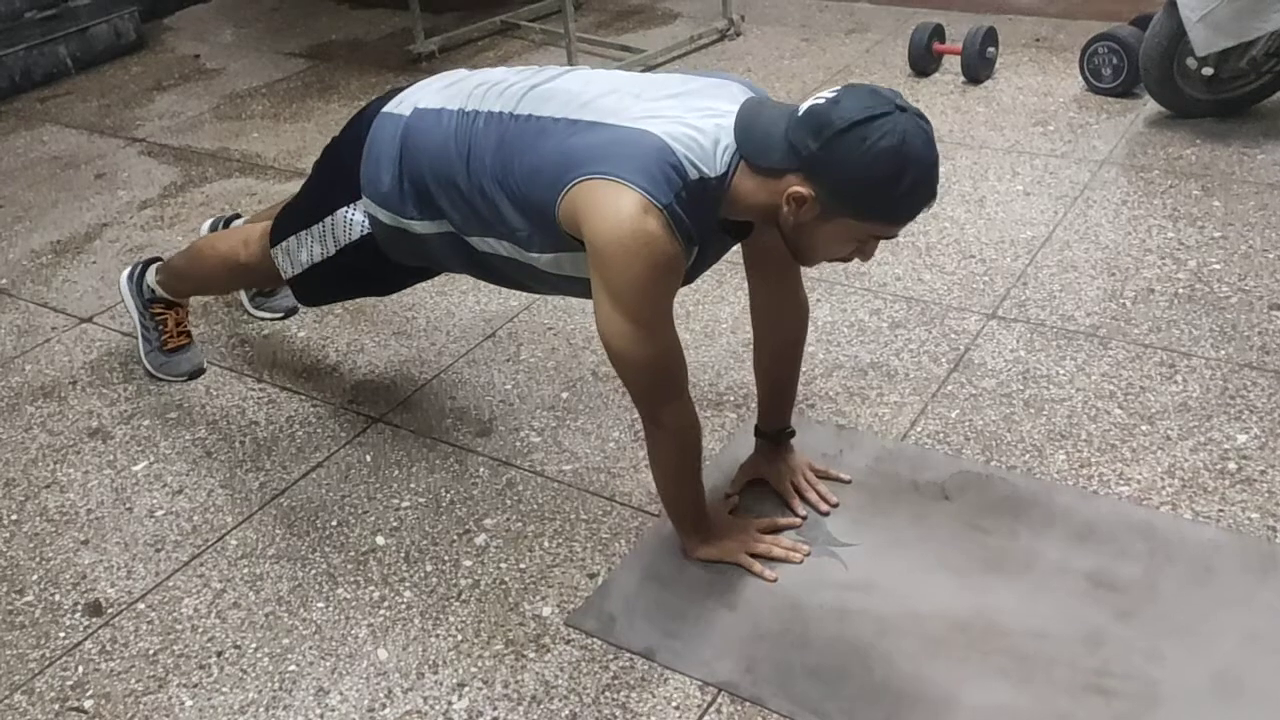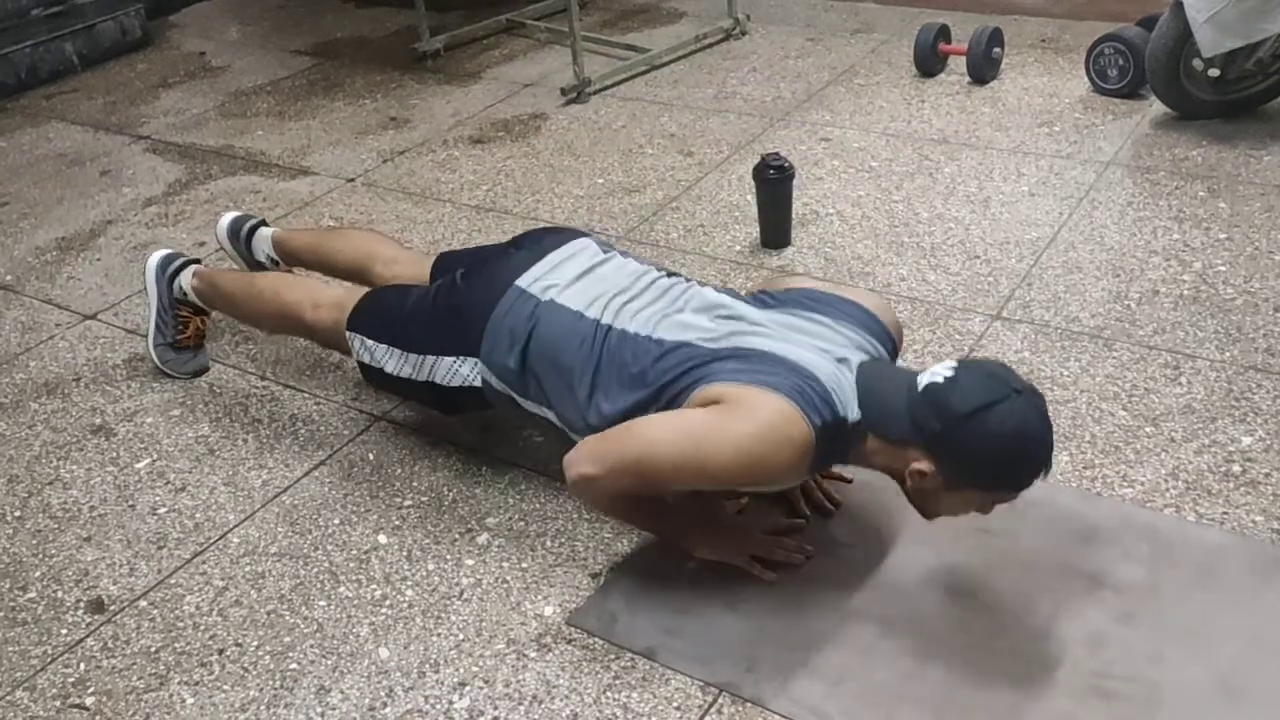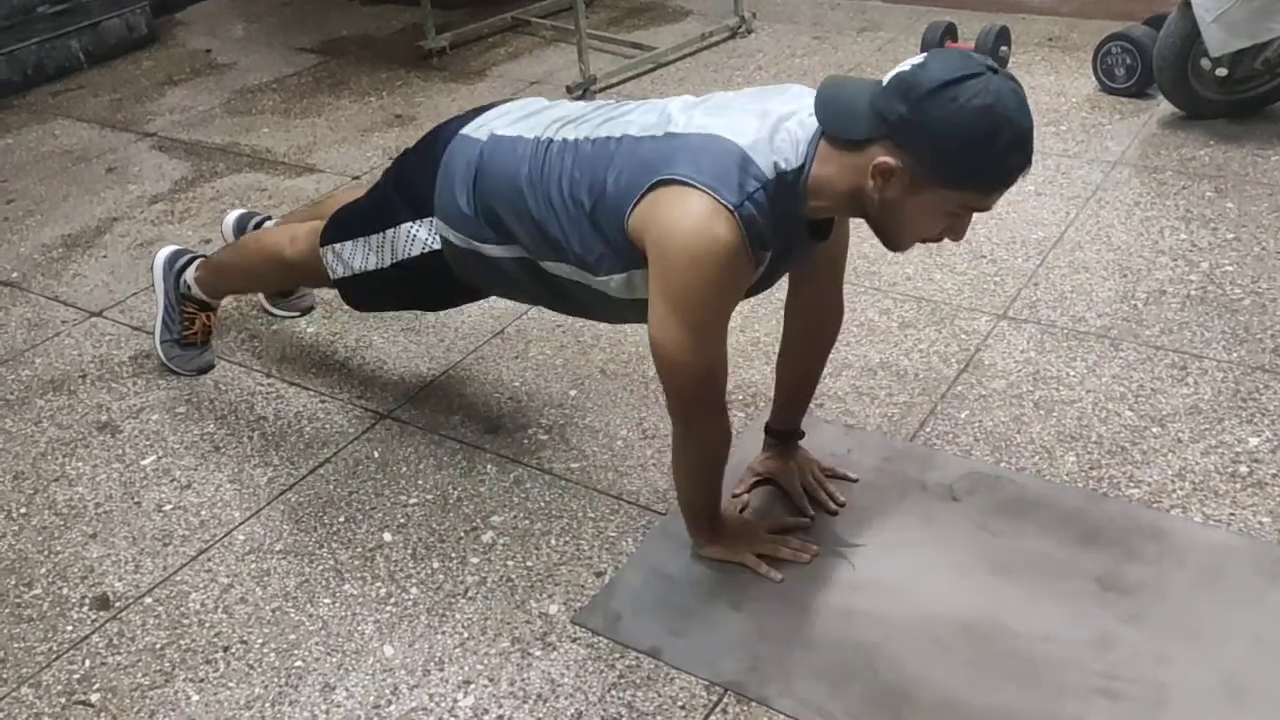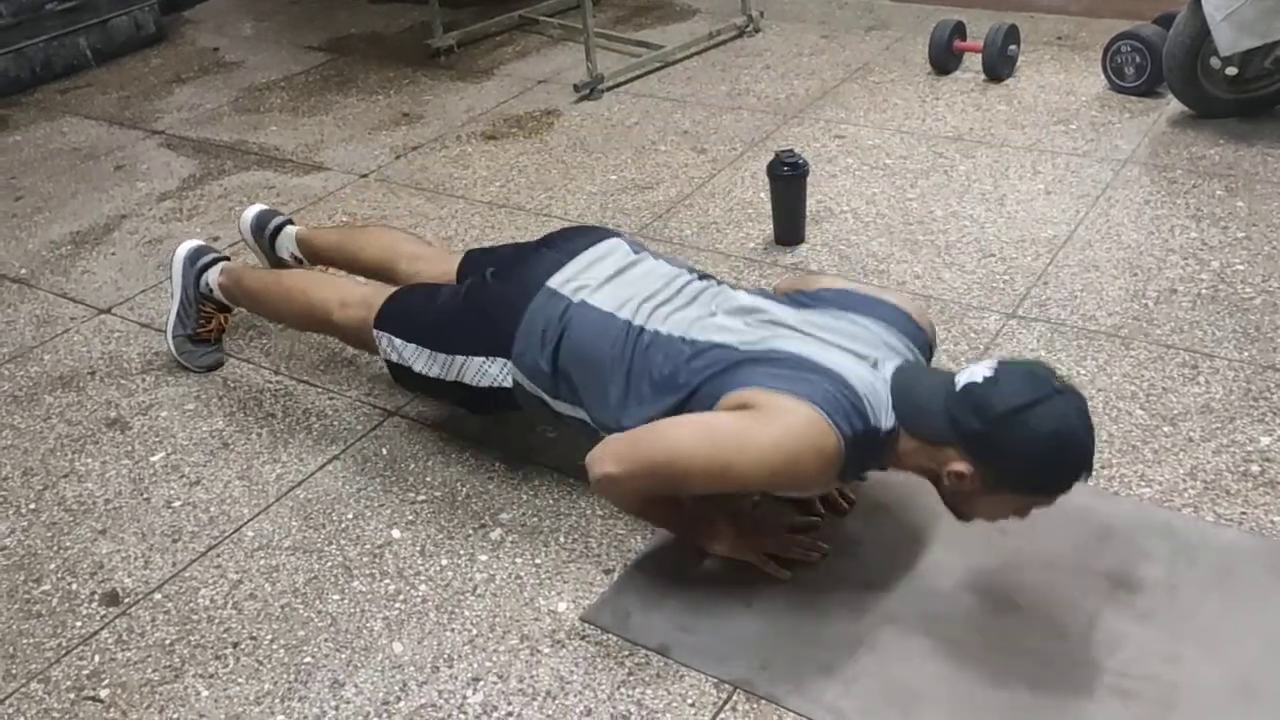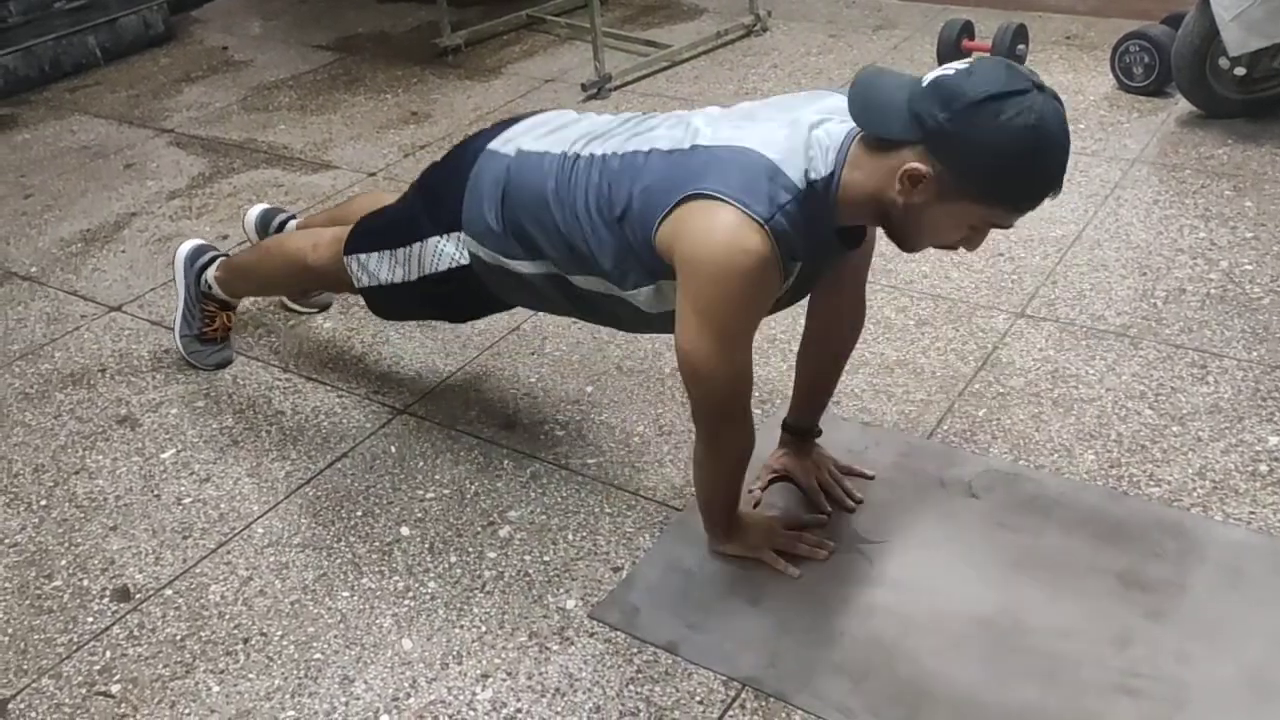
dt=1s
person 1, frame 1
left shoulder: (774, 139)
right shoulder: (637, 219)
left elbow: (781, 300)
right elbow: (664, 405)
left wrist: (773, 442)
right wrist: (699, 530)
left hip: (470, 124)
right hip: (401, 167)
left knee: (302, 238)
right knee: (275, 258)
left ankle: (234, 228)
right ankle: (157, 285)
person 1, frame 2
left shoulder: (872, 326)
right shoulder: (778, 437)
right elbow: (591, 468)
right wrist: (702, 532)
left hip: (578, 268)
right hip: (512, 335)
left knee: (406, 273)
right knee: (336, 317)
left ankle: (262, 236)
right ankle: (188, 280)
person 1, frame 3
left shoulder: (839, 134)
right shoulder: (708, 224)
left elbow: (817, 301)
right elbow: (696, 410)
left wrist: (785, 444)
right wrist: (711, 532)
left hip: (533, 149)
right hip: (465, 195)
left knee: (358, 222)
right knee: (321, 253)
left ankle: (260, 222)
right ankle: (193, 280)
person 1, frame 4
left shoulder: (907, 330)
right shoulder: (805, 447)
right elbow: (613, 465)
right wrist: (716, 531)
left hip: (608, 269)
right hip: (544, 336)
left knee: (436, 270)
right knee: (368, 316)
left ankle: (286, 234)
right ankle: (213, 278)
person 1, frame 5
left shoulder: (866, 138)
right shoulder: (737, 234)
left elbow: (840, 299)
right elbow: (719, 416)
left wrist: (801, 443)
right wrist: (728, 530)
left hip: (562, 158)
right hip: (491, 209)
left knee: (388, 221)
right knee: (342, 258)
left ankle: (282, 221)
right ankle: (214, 277)
